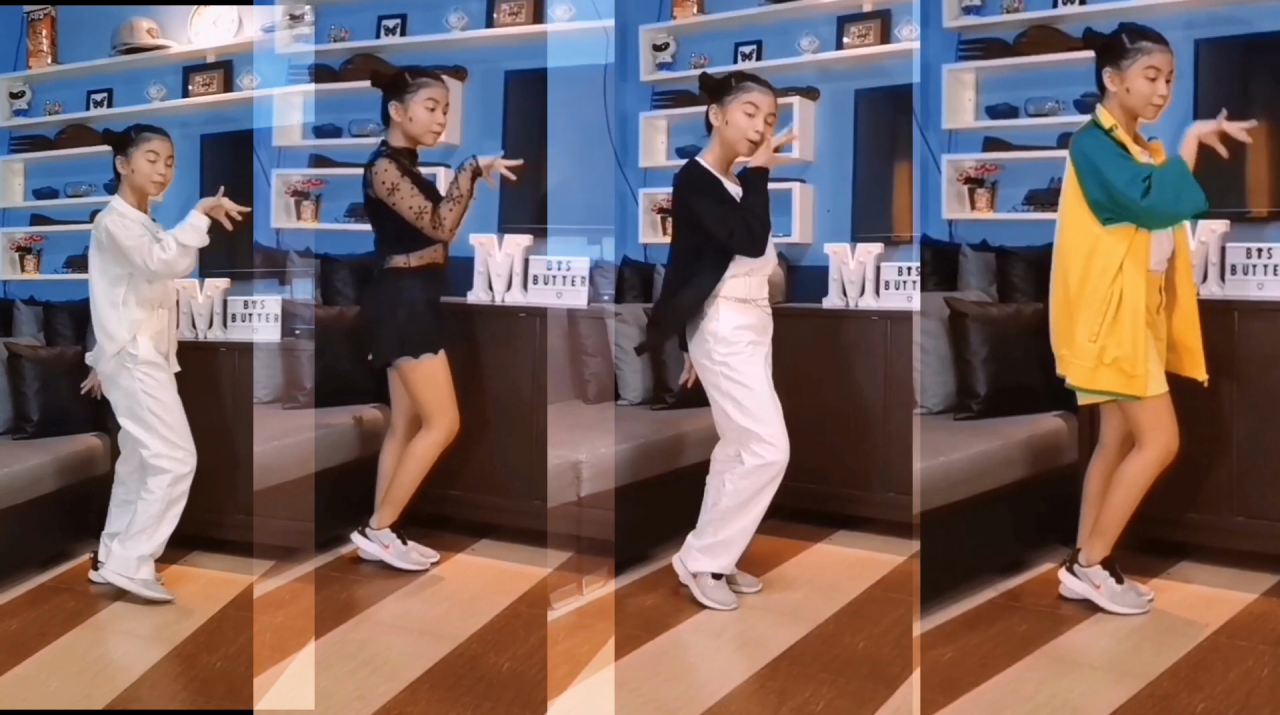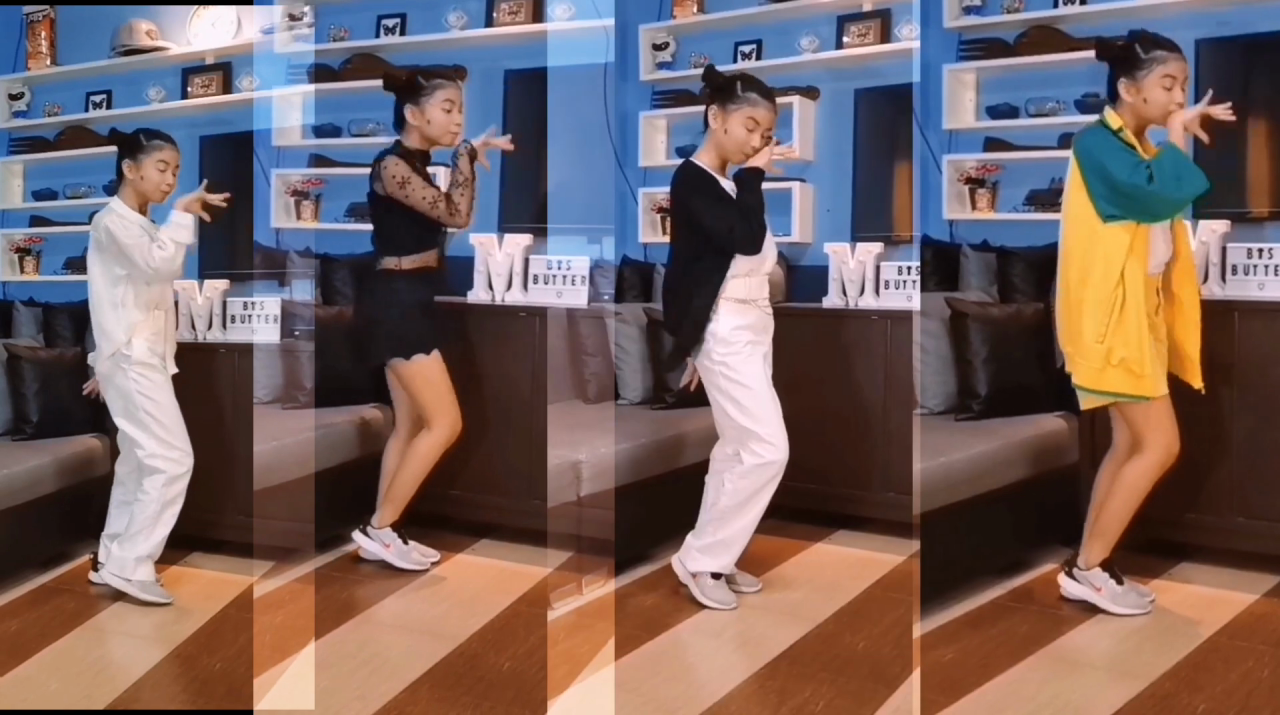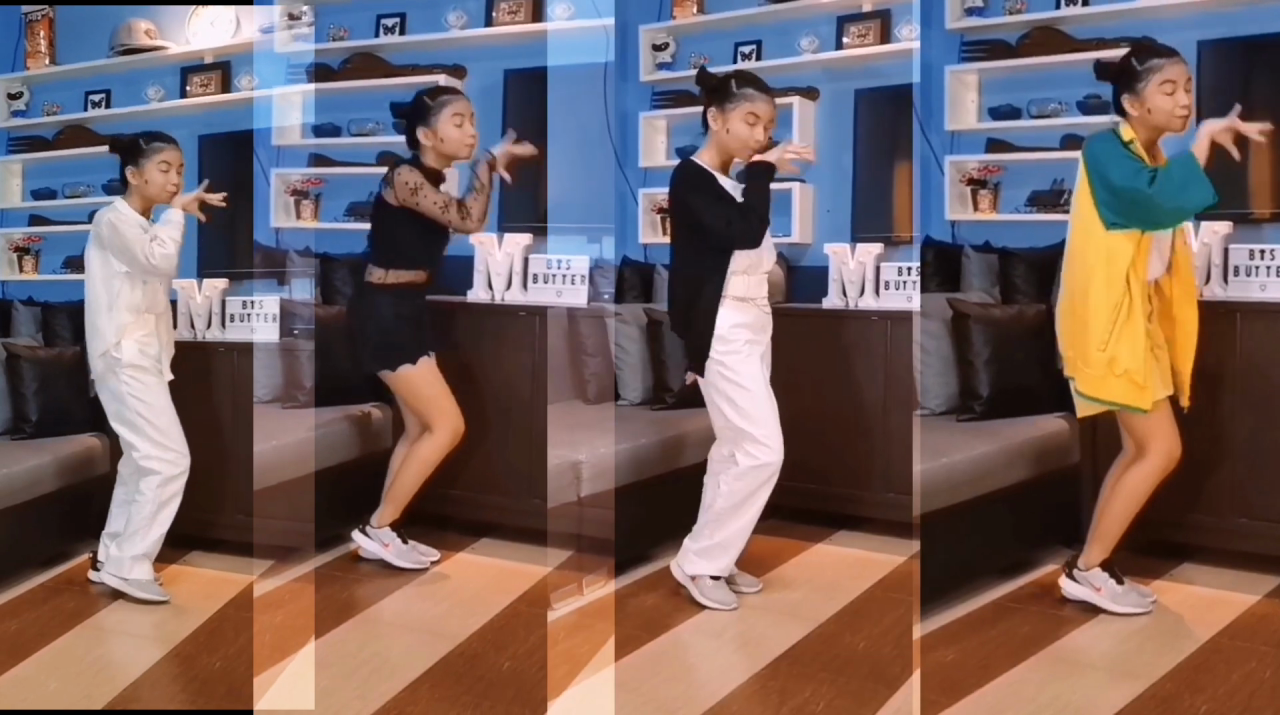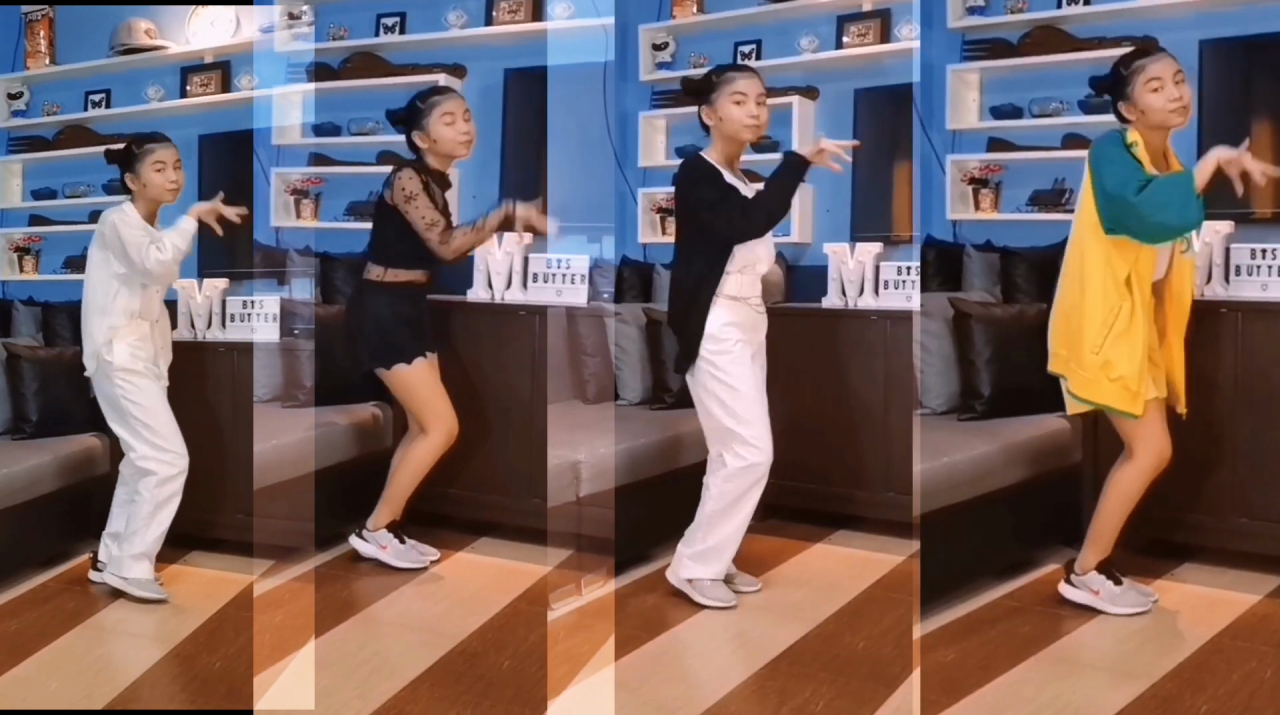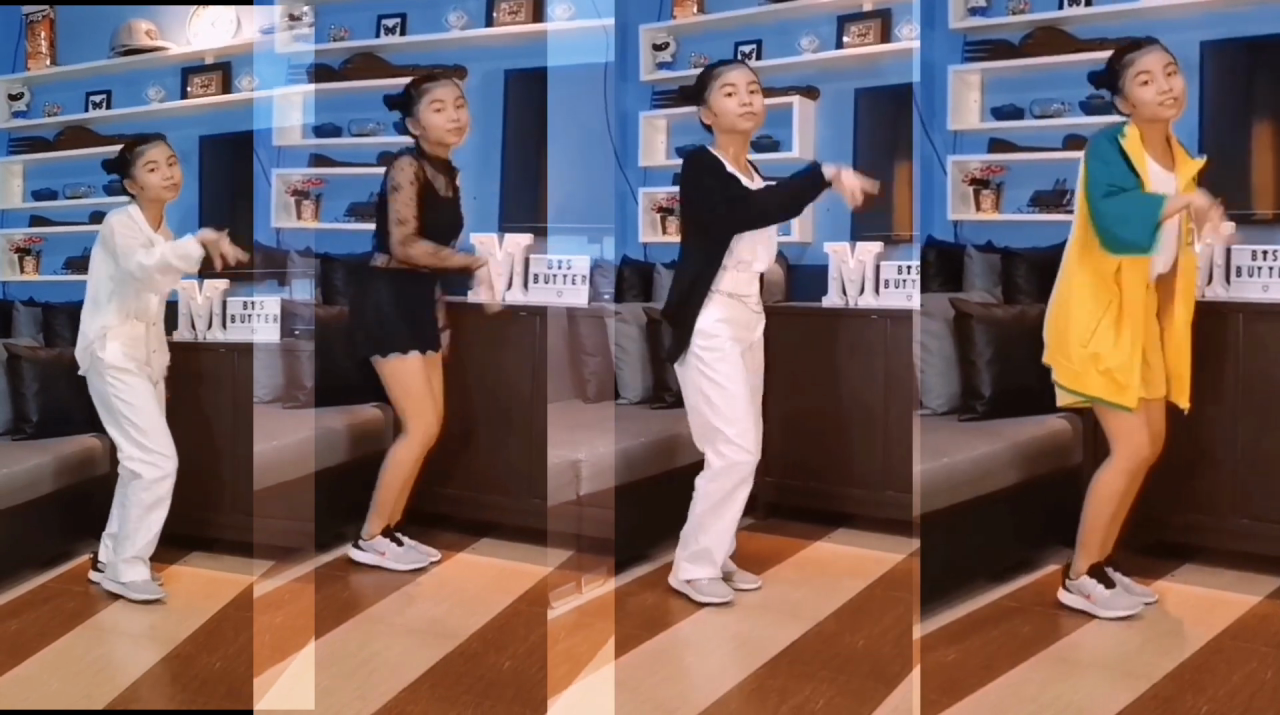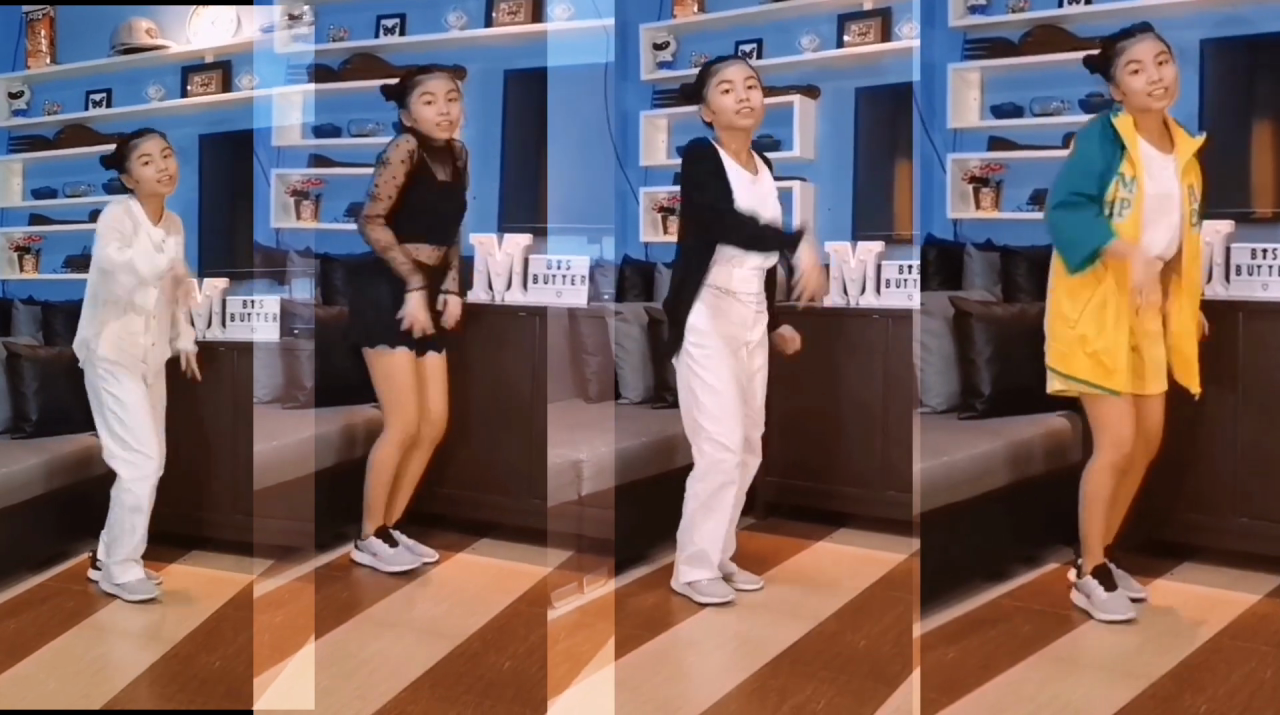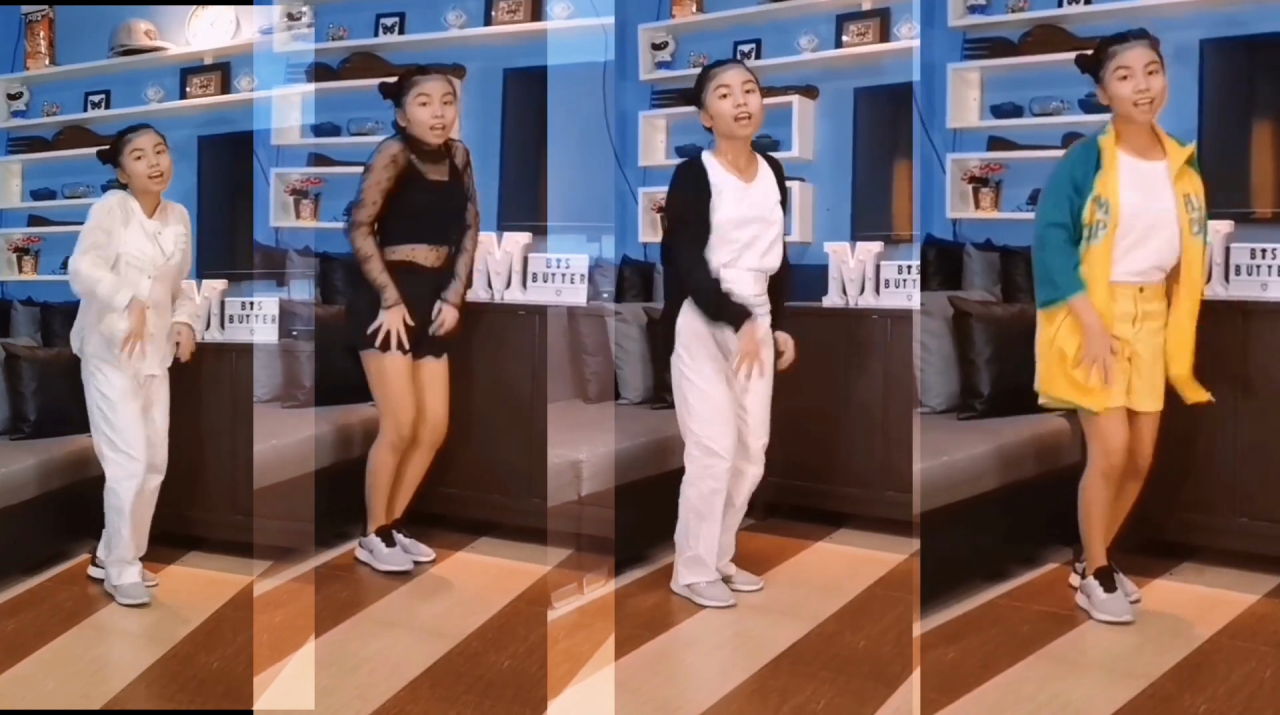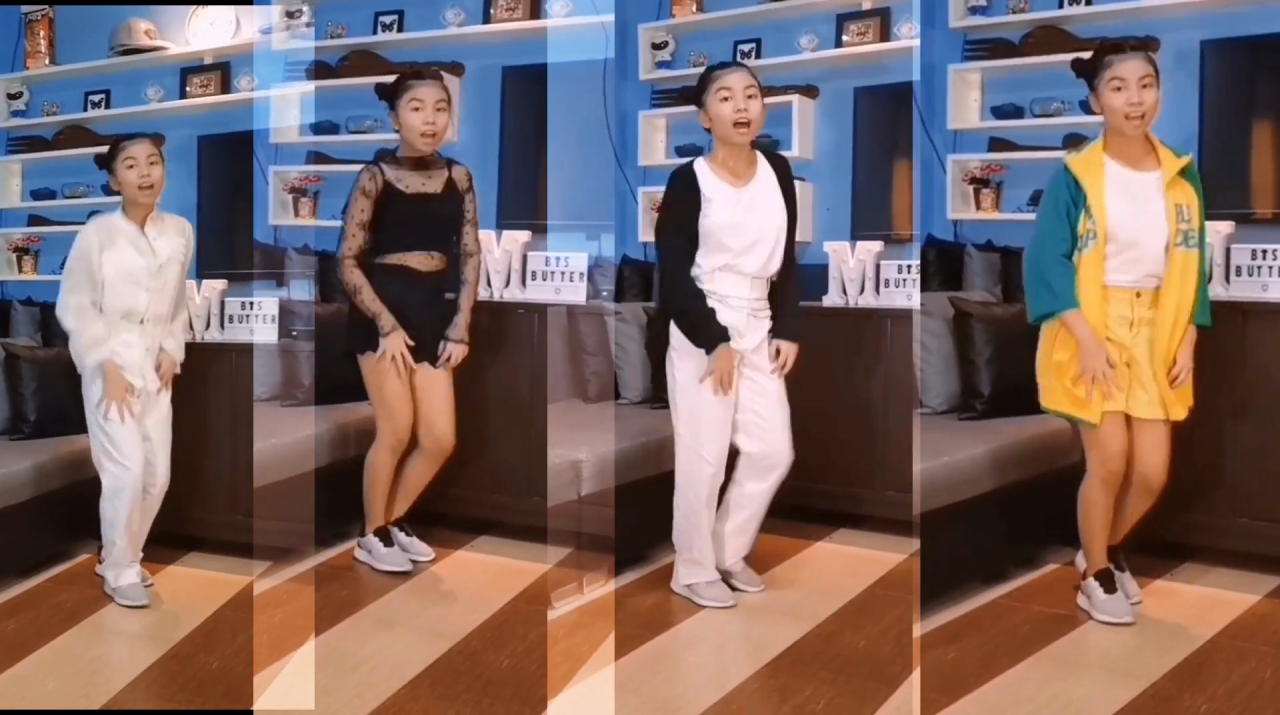
dt=0.1s
person 1, frame 1
left shoulder: (1143, 147)
right shoulder: (1093, 144)
right elbow: (1153, 204)
right wrist: (1194, 136)
left hip: (1137, 311)
right hip: (1109, 314)
left knee: (1119, 439)
right knee: (1159, 440)
left ankle: (1085, 563)
right ankle: (1089, 565)
person 1, frame 2
left shoulder: (1143, 149)
right shoulder: (1097, 144)
right elbow: (1159, 194)
right wrist: (1180, 125)
left hip: (1138, 312)
right hip: (1108, 316)
left knee: (1129, 442)
right knee: (1160, 443)
left ankle: (1089, 565)
right ankle: (1086, 567)
person 1, frame 3
left shoulder: (1154, 158)
right shoulder: (1107, 151)
right elbow: (1165, 201)
right wrist: (1206, 136)
left hip: (1139, 319)
right hip: (1111, 323)
left knee: (1140, 448)
right knee: (1162, 449)
left ankle: (1092, 565)
right ankle: (1087, 568)
person 1, frame 4
left shoulder: (1162, 157)
right shoulder: (1114, 155)
right elbow: (1155, 212)
right wrist: (1214, 161)
left hip: (1142, 321)
right hip: (1108, 325)
left knee: (1146, 450)
right knee: (1151, 451)
left ankle: (1096, 563)
right ankle: (1084, 574)
person 1, frame 5
left shoulder: (1182, 160)
right shoulder: (1109, 151)
right elbow: (1115, 219)
right wrist: (1180, 201)
left hip: (1145, 317)
right hip: (1102, 319)
left knee: (1149, 444)
right knee: (1132, 448)
left ankle: (1098, 565)
right ankle: (1079, 577)
person 1, frame 6
left shoulder: (1187, 151)
right shoulder: (1105, 138)
left elbow: (1183, 240)
right elbow: (1068, 211)
left wrist: (1185, 304)
right wrist: (1124, 253)
left hip: (1151, 310)
right hip: (1099, 306)
left knee: (1148, 441)
right knee: (1116, 442)
left ankle: (1097, 559)
right ankle: (1091, 573)
person 1, frame 7
left shoulder: (1181, 162)
right shoulder: (1087, 159)
left elbow: (1188, 253)
right elbow: (1052, 239)
left wrist: (1182, 330)
right wrist: (1090, 319)
left hip: (1150, 322)
right hip: (1092, 322)
left knee: (1139, 458)
right knee: (1109, 453)
left ankle: (1094, 559)
right ankle: (1094, 573)
person 1, frame 8
left shoulder: (1179, 175)
right shoulder: (1076, 173)
left elbow: (1191, 259)
right elbow: (1047, 259)
left wrist: (1188, 332)
right wrist: (1084, 336)
left hip: (1156, 332)
right hip: (1089, 329)
left knee: (1152, 473)
right knee: (1109, 461)
left ankle: (1103, 552)
right ankle: (1097, 576)
person 2, frame 1
left shoulder: (731, 180)
right shoulder: (695, 181)
right elbow: (746, 242)
right wrist: (757, 173)
left hip: (750, 326)
right hip: (725, 332)
left knee: (739, 448)
right knee: (767, 450)
left ankle: (715, 560)
right ankle: (701, 559)
person 2, frame 2
left shoulder: (725, 180)
right shoulder: (692, 181)
right elbow: (746, 240)
right wrist: (751, 173)
left hip: (751, 327)
right hip: (728, 332)
left knee: (741, 448)
right knee: (766, 449)
left ankle: (716, 558)
right ankle: (701, 558)
person 2, frame 3
left shoulder: (725, 182)
right shoulder: (691, 180)
right elbow: (745, 232)
right wrist: (762, 170)
left hip: (748, 324)
right hip: (725, 329)
left knee: (734, 450)
right knee: (760, 451)
left ankle: (715, 561)
right ankle: (699, 562)
person 2, frame 4
left shoulder: (735, 175)
right shoulder: (697, 174)
right elbow: (753, 221)
right wrist: (801, 160)
left hip: (746, 324)
right hip: (717, 330)
left knee: (740, 450)
right knee: (748, 451)
left ankle: (714, 560)
right ankle: (694, 565)
person 2, frame 5
left shoulder: (747, 167)
right shoulder: (701, 165)
right elbow: (751, 208)
right wrist: (827, 175)
left hip: (746, 318)
right hip: (711, 323)
left knee: (743, 447)
right knee: (733, 450)
left ankle: (714, 557)
right ankle: (693, 567)
person 2, frame 6
left shoulder: (763, 167)
right shoulder: (702, 160)
right elbow: (728, 224)
left wrist: (775, 320)
right wrist: (799, 245)
left hip: (751, 318)
right hip: (708, 321)
left knee: (746, 446)
right knee: (720, 450)
left ankle: (716, 556)
right ankle: (694, 567)
person 2, frame 7
left shoulder: (772, 174)
right shoulder: (694, 174)
right elbow: (686, 263)
left wrist: (779, 322)
right wrist: (738, 321)
left hip: (756, 327)
right hip: (705, 328)
left knee: (749, 453)
right knee: (712, 454)
left ankle: (717, 556)
right ankle: (693, 570)
person 2, frame 8
left shoulder: (777, 172)
right shoulder: (688, 181)
left elbow: (785, 261)
right elbow: (673, 272)
left wrist: (786, 330)
right wrist: (713, 341)
left hip: (756, 331)
right hip: (699, 337)
left knee: (772, 453)
right knee: (702, 461)
left ankle: (728, 554)
right ankle: (693, 570)
person 3, frame 1
left shoulder: (404, 163)
right shoulder: (385, 168)
right elbow: (439, 226)
right wrist: (473, 168)
left hip: (410, 300)
right hip: (404, 300)
left knee: (406, 424)
right knee: (442, 423)
left ankle: (381, 531)
right ankle: (378, 529)
person 3, frame 2
left shoulder: (413, 166)
right shoulder: (393, 167)
right elbow: (456, 215)
right wrist: (470, 152)
left hip: (409, 303)
right hip: (394, 304)
left knee: (412, 424)
right knee: (445, 422)
left ankle: (382, 532)
right ankle: (379, 527)
person 3, frame 3
left shoulder: (428, 178)
right shoulder: (406, 177)
right elbow: (468, 220)
right wrist: (490, 160)
left hip: (404, 311)
right hip: (386, 314)
left knee: (421, 429)
right knee: (447, 426)
left ankle: (385, 532)
right ankle: (379, 526)
person 3, frame 4
left shoulder: (435, 181)
right shoulder: (407, 179)
right elbow: (448, 245)
right wrist: (510, 213)
left hip: (407, 311)
right hip: (384, 312)
left knee: (423, 429)
right knee: (441, 428)
left ankle: (392, 530)
right ankle: (376, 530)
person 3, frame 5
left shoulder: (447, 171)
right shoulder: (408, 166)
right elbow: (405, 245)
left wrist: (439, 313)
right wrist: (476, 263)
left hip: (420, 303)
right hip: (389, 302)
left knee: (429, 425)
right knee: (421, 428)
left ankle: (388, 531)
right ankle: (370, 537)
person 3, frame 6
left shoulder: (457, 153)
right shoulder: (404, 149)
right elbow: (372, 221)
left wrist: (451, 285)
right wrist: (414, 284)
left hip: (426, 301)
right hip: (388, 299)
left knee: (434, 424)
right knee: (403, 425)
left ankle: (391, 527)
right ankle: (369, 537)
person 3, frame 7
left shoulder: (458, 156)
right shoulder: (392, 154)
left elbow: (469, 228)
right elbow: (359, 227)
left wrist: (454, 296)
right wrist: (390, 297)
left hip: (428, 304)
right hip: (387, 303)
left knee: (433, 429)
right knee: (399, 428)
left ankle: (393, 525)
right ankle: (373, 535)
person 3, frame 8
left shoulder: (458, 176)
right shoulder: (375, 176)
left elbow: (471, 253)
right elbow: (348, 262)
left wrist: (462, 324)
right wrist: (387, 323)
left hip: (433, 308)
right hip: (382, 309)
left knee: (438, 439)
right knee: (396, 432)
left ankle: (397, 518)
right ankle: (373, 535)
person 4, frame 1
left shoulder: (142, 221)
right shoulder: (114, 221)
right elbow: (162, 261)
left wrist: (100, 361)
right wrist: (202, 212)
left hip: (146, 356)
right hip: (133, 358)
left knee: (140, 460)
right knee: (175, 460)
left ankle: (111, 558)
right ankle: (130, 564)
person 4, frame 2
left shoulder: (140, 224)
right shoulder: (112, 222)
right elbow: (162, 264)
left wrist: (103, 364)
right wrist: (183, 211)
left hip: (143, 357)
right hip: (131, 359)
left knee: (139, 461)
right knee: (173, 460)
left ankle: (111, 559)
right ankle: (130, 566)
person 4, frame 3
left shoulder: (143, 225)
right shoulder: (113, 220)
right elbow: (161, 260)
right wrist: (178, 209)
left hip: (142, 359)
right hip: (126, 361)
left knee: (142, 462)
right knee: (169, 461)
left ankle: (110, 559)
right ankle: (128, 565)
person 4, frame 4
left shoulder: (151, 227)
right shoulder: (117, 222)
right elbow: (157, 262)
right wrist: (193, 217)
left hip: (146, 361)
right hip: (120, 362)
left knee: (146, 463)
right knee: (169, 461)
left ankle: (111, 559)
right ankle: (129, 566)
person 4, frame 5
left shoulder: (163, 234)
right shoulder: (121, 223)
right elbow: (142, 268)
right wrist: (201, 242)
left hip: (144, 361)
right hip: (114, 361)
left knee: (143, 464)
right knee: (156, 463)
left ankle: (111, 559)
right ankle: (126, 569)
person 4, frame 6
left shoulder: (174, 225)
right shoulder: (119, 214)
right elbow: (110, 266)
left wrist: (183, 336)
right wrist: (165, 266)
left hip: (150, 358)
right hip: (112, 357)
left knee: (149, 463)
right knee: (140, 463)
left ankle: (111, 558)
right ankle: (121, 570)
person 4, frame 7
left shoulder: (179, 217)
right shoulder: (111, 208)
right elbow: (82, 270)
left wrist: (184, 320)
right wrist: (129, 302)
left hip: (153, 357)
right hip: (108, 355)
left knee: (153, 463)
right knee: (129, 463)
left ankle: (112, 557)
right ankle: (121, 570)
person 4, frame 8
left shoulder: (180, 231)
right shoulder: (97, 233)
right elbow: (72, 307)
left wrist: (172, 348)
right wrist: (107, 363)
left hip: (155, 370)
right hip: (109, 371)
left knee: (156, 477)
right knee: (126, 473)
left ankle: (119, 557)
right ankle: (120, 573)
